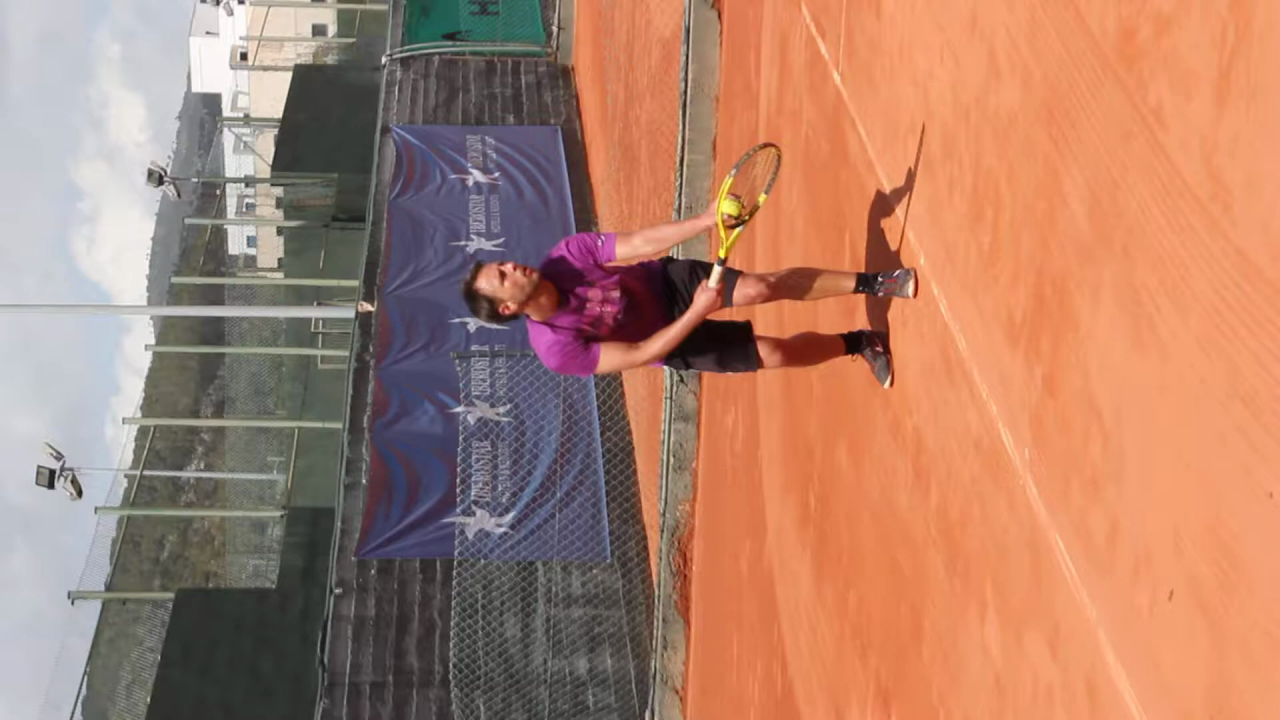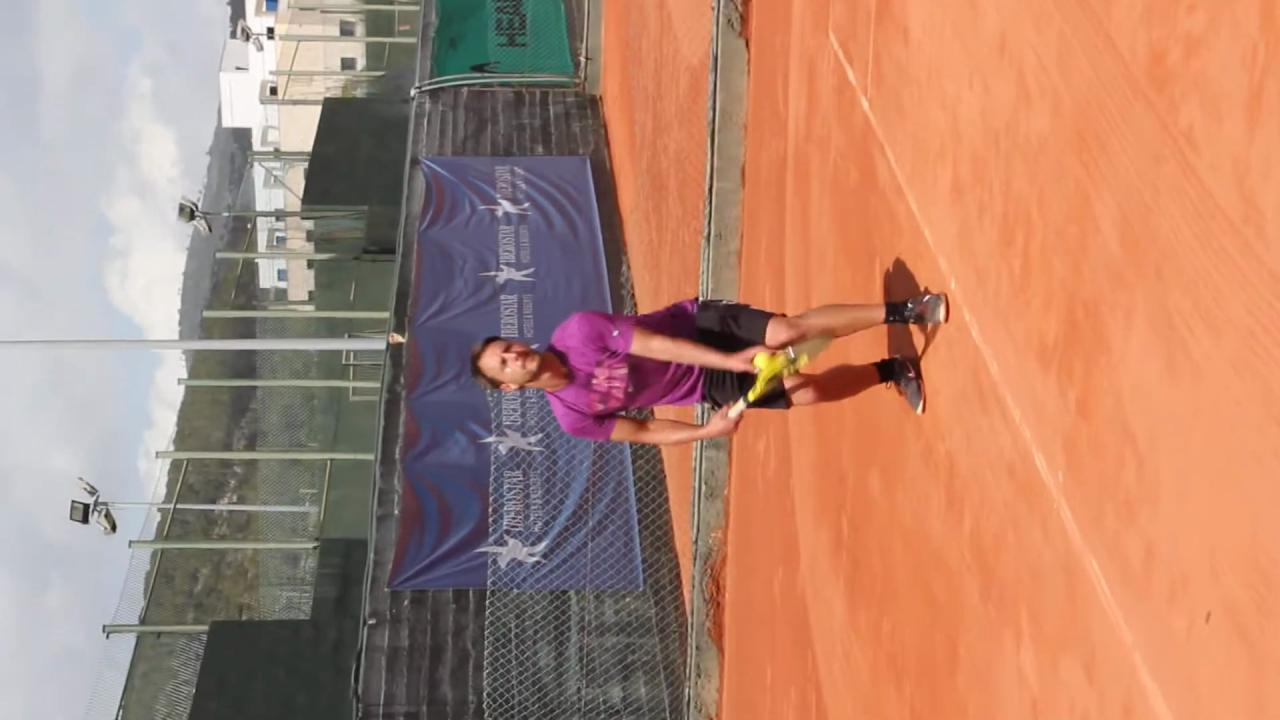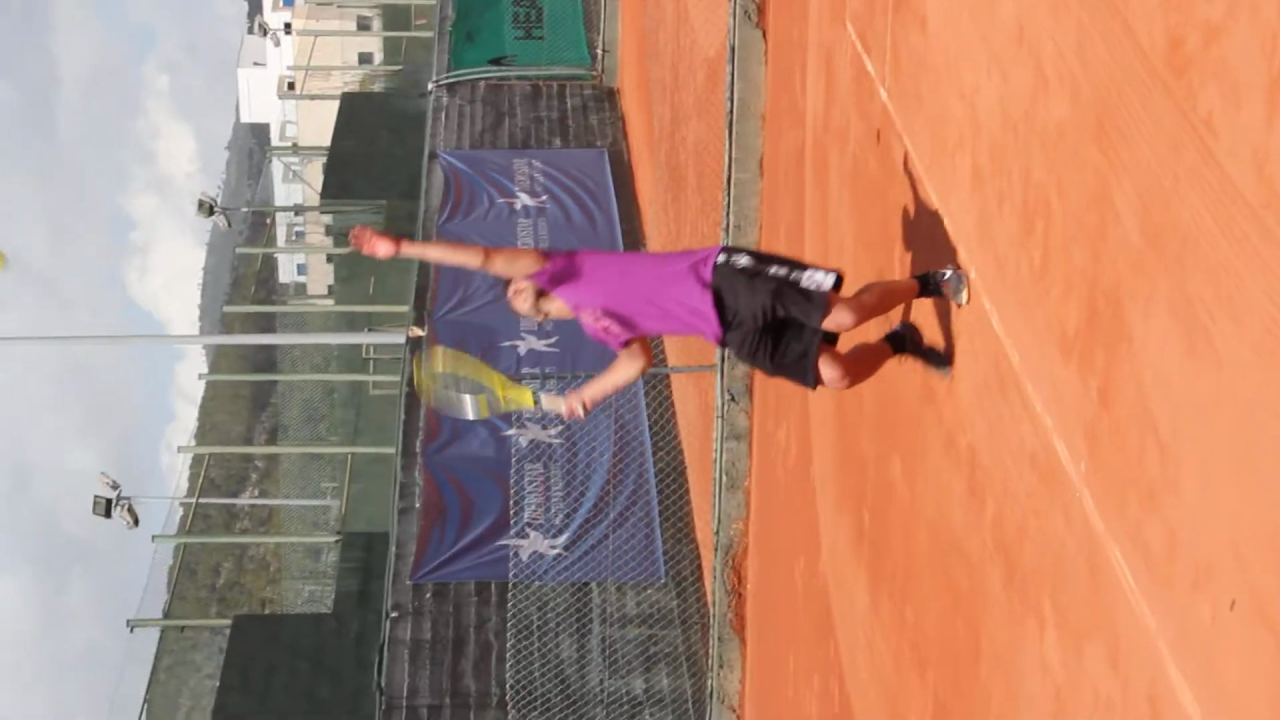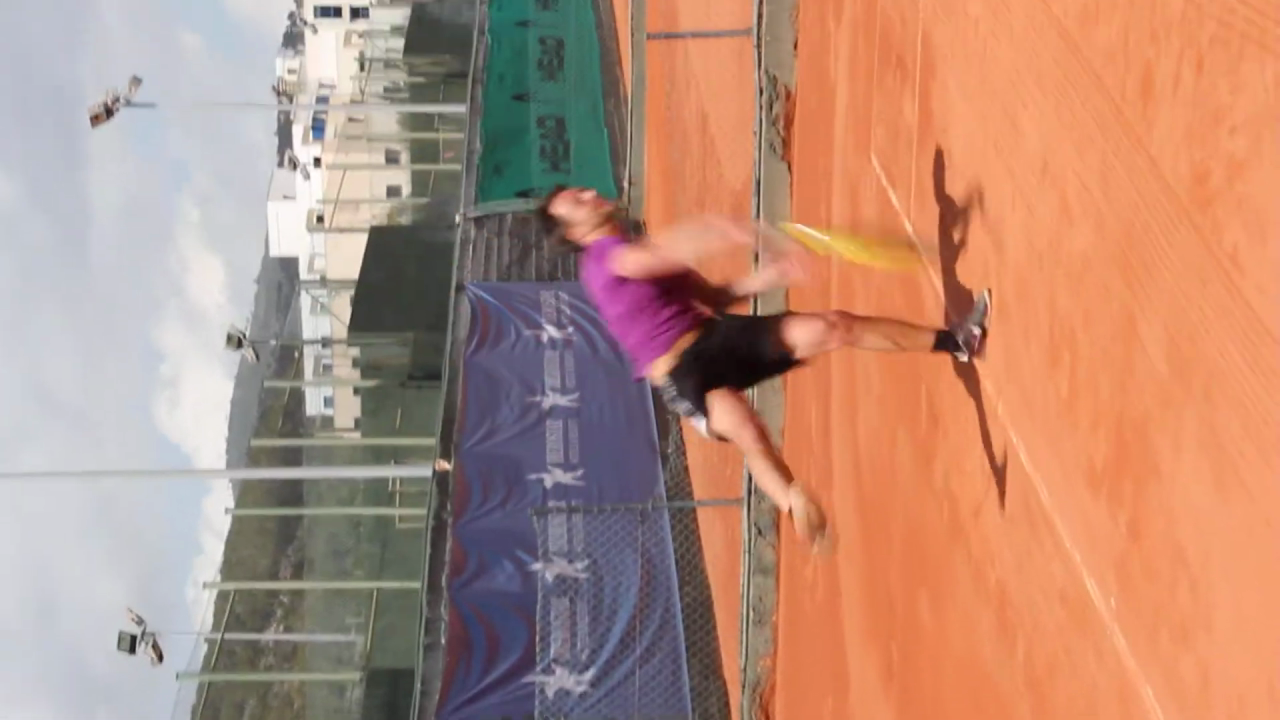
dt=0.7s
person 1, frame 1
left shoulder: (567, 256)
right shoulder: (555, 349)
left elbow: (643, 242)
right elbow: (639, 355)
left wrist: (711, 217)
right wrist: (696, 314)
left hip: (670, 282)
right hip: (673, 346)
left knee: (755, 288)
right knee: (773, 354)
left ankle: (873, 282)
right ankle: (859, 343)
person 1, frame 2
left shoulder: (578, 332)
right shoulder: (571, 415)
left elbow: (656, 344)
right elbow: (641, 432)
left wrist: (732, 357)
right wrist: (706, 432)
left hip: (701, 323)
right hip: (706, 387)
left knee: (785, 331)
right knee: (807, 391)
left ankle: (903, 311)
right ankle: (891, 370)
person 1, frame 3
left shoulder: (558, 271)
right shoulder: (597, 328)
left elbow: (489, 258)
right elbow: (639, 361)
left wrist: (405, 248)
right wrist: (582, 396)
left hip: (722, 278)
right hip: (737, 336)
left knee: (846, 313)
right knee: (832, 373)
left ankle: (931, 281)
right ankle: (900, 346)
person 1, frame 4
left shoulder: (648, 259)
right shoulder: (603, 256)
left elbow: (716, 298)
right elbow: (649, 257)
left wrist: (770, 274)
right wrist: (718, 230)
left hip: (716, 336)
right hip: (682, 374)
left knee: (831, 325)
right knee: (734, 415)
left ankle: (952, 342)
right ankle: (798, 508)
